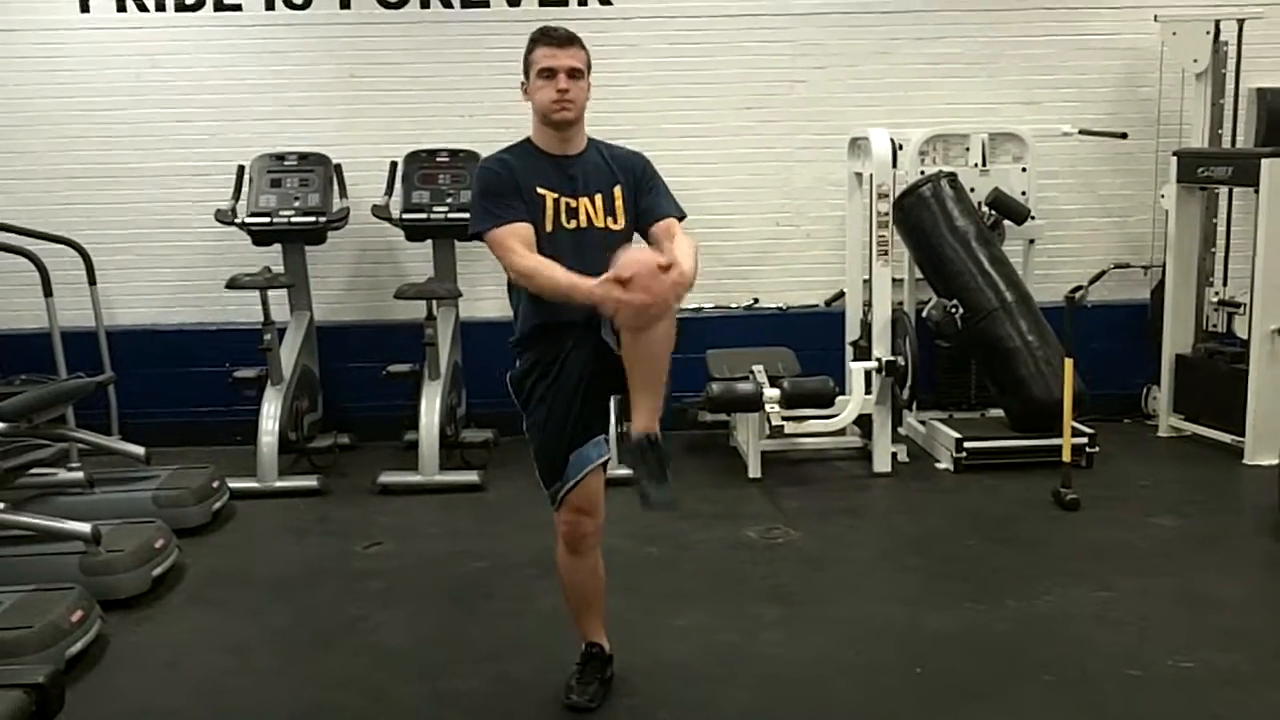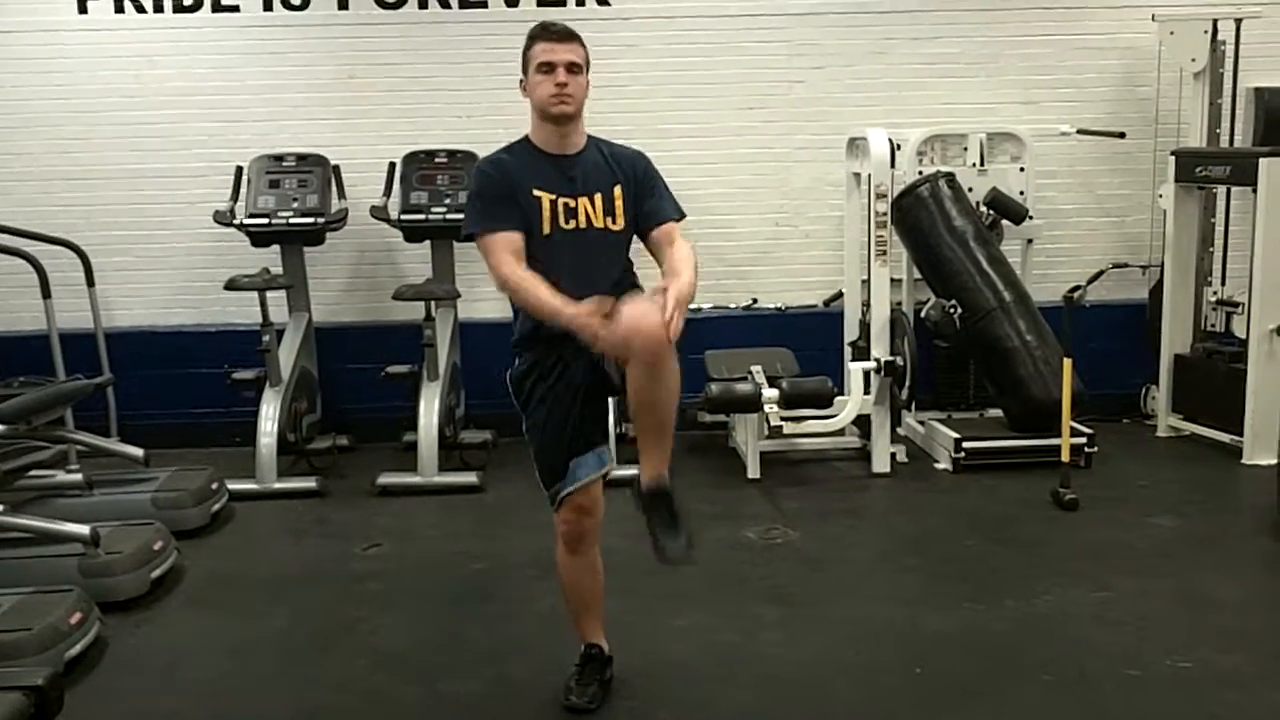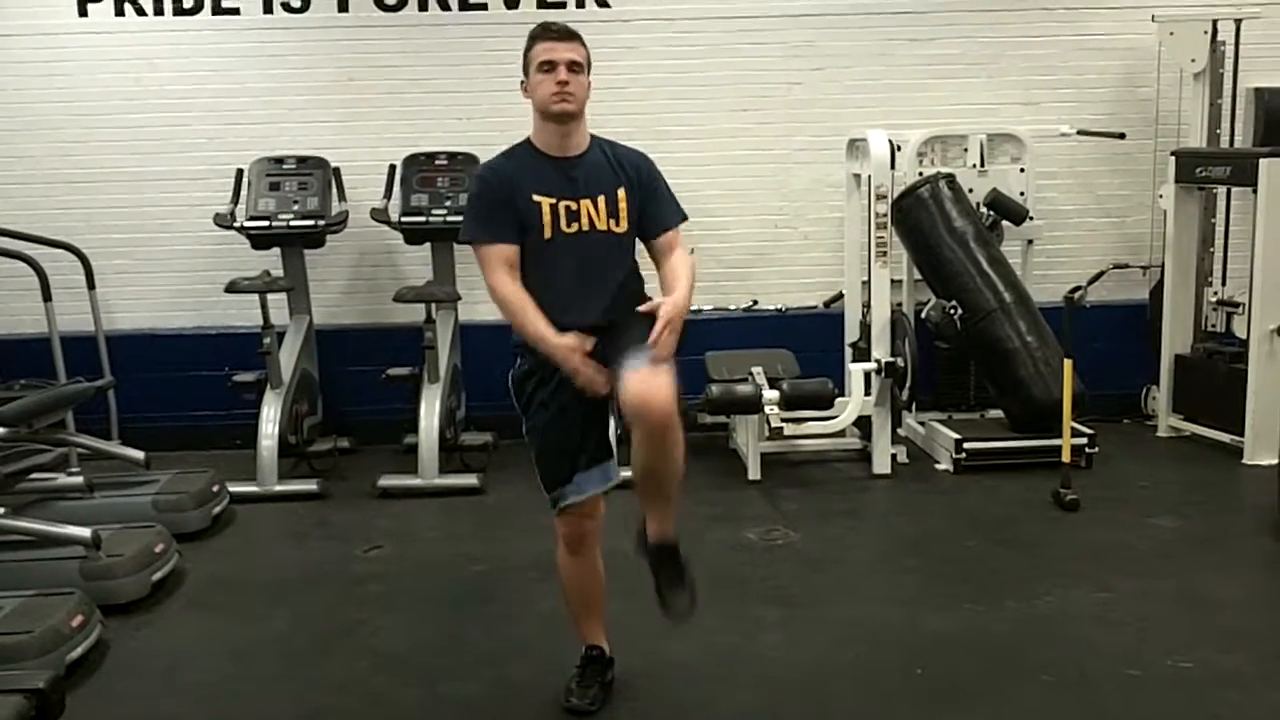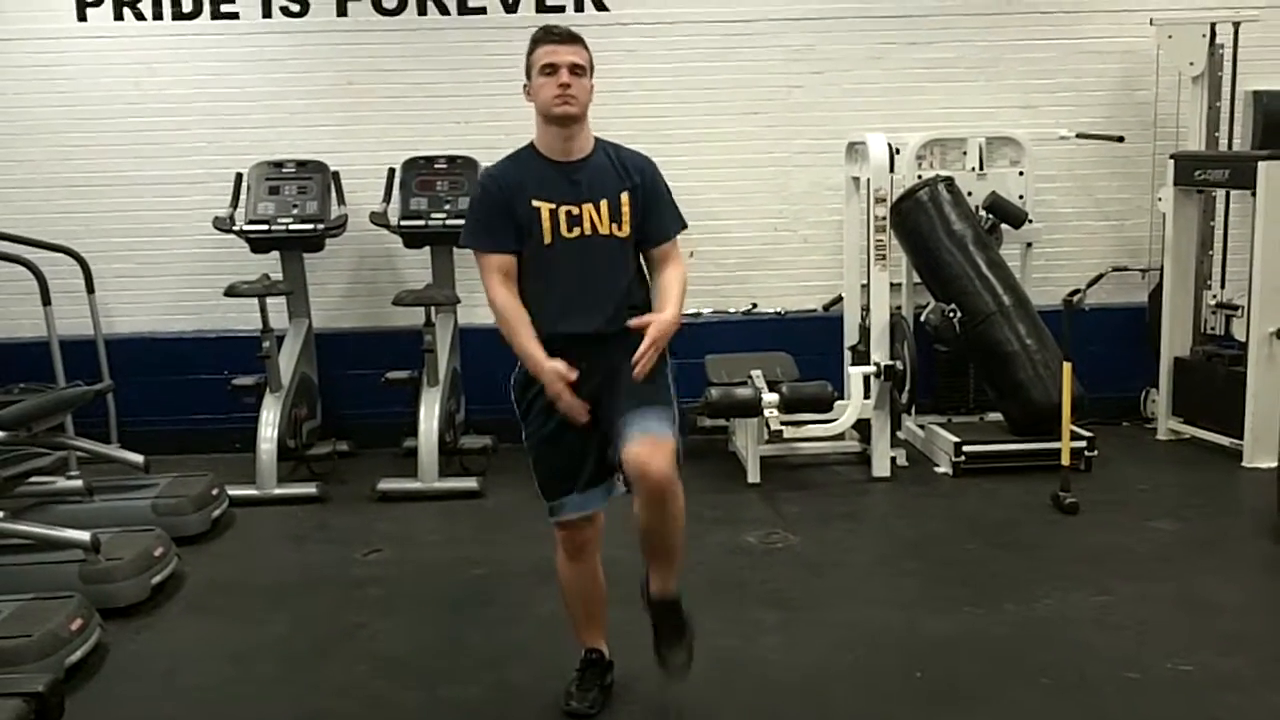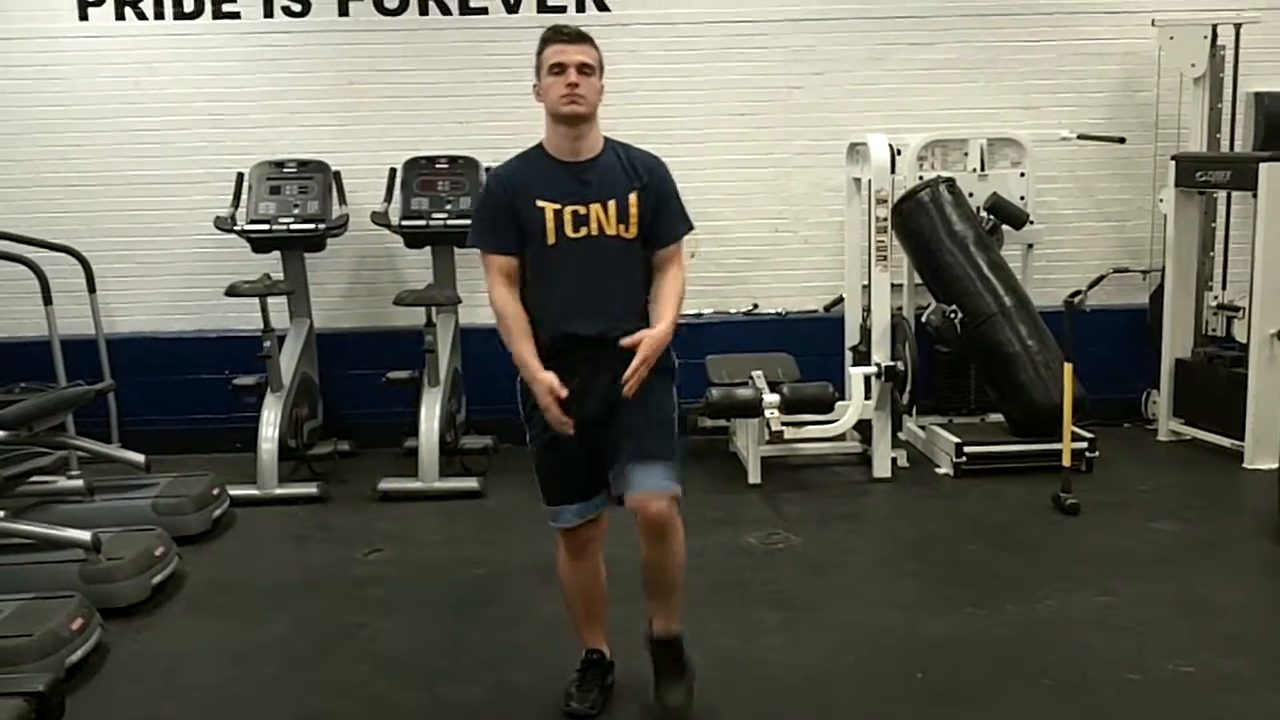
dt=0.1s
person 1, frame 1
left shoulder: (628, 166)
right shoulder: (501, 173)
left elbow: (675, 239)
right elbow: (522, 263)
left wrist: (679, 269)
right wrist: (595, 291)
left hip: (622, 339)
right hip: (551, 353)
right knee: (577, 519)
left ankle: (647, 435)
right ankle: (594, 653)
person 1, frame 2
left shoulder: (628, 165)
right shoulder: (499, 174)
left elbow: (673, 243)
right elbow: (507, 267)
left wrist: (681, 287)
right wrist: (571, 315)
left hip: (626, 334)
right hip: (553, 355)
left knee: (644, 327)
right knee: (576, 517)
left ankle: (655, 489)
right ankle: (594, 654)
person 1, frame 3
left shoulder: (632, 167)
right shoulder: (501, 179)
left elbow: (672, 250)
right elbow: (501, 279)
left wrist: (676, 300)
right wrist: (553, 345)
left hip: (626, 339)
right hip: (552, 365)
left knee: (655, 403)
right knee: (577, 521)
left ankle: (660, 535)
right ankle: (595, 655)
person 1, frame 4
left shoulder: (635, 170)
right shoulder: (503, 184)
left elbow: (667, 260)
right elbow: (500, 286)
left wrist: (666, 316)
right wrist: (539, 362)
left hip: (631, 354)
right hip: (554, 374)
left knee: (653, 478)
right knee: (575, 529)
left ankle: (664, 595)
right ankle: (595, 659)
person 1, frame 5
left shoulder: (644, 171)
right shoulder: (510, 184)
left elbow: (670, 265)
right elbow: (503, 287)
left wrist: (661, 329)
right wrist: (533, 372)
left hip: (635, 364)
right hip: (559, 380)
left knee: (656, 511)
right knee: (578, 532)
left ankle: (666, 636)
right ankle: (595, 660)
